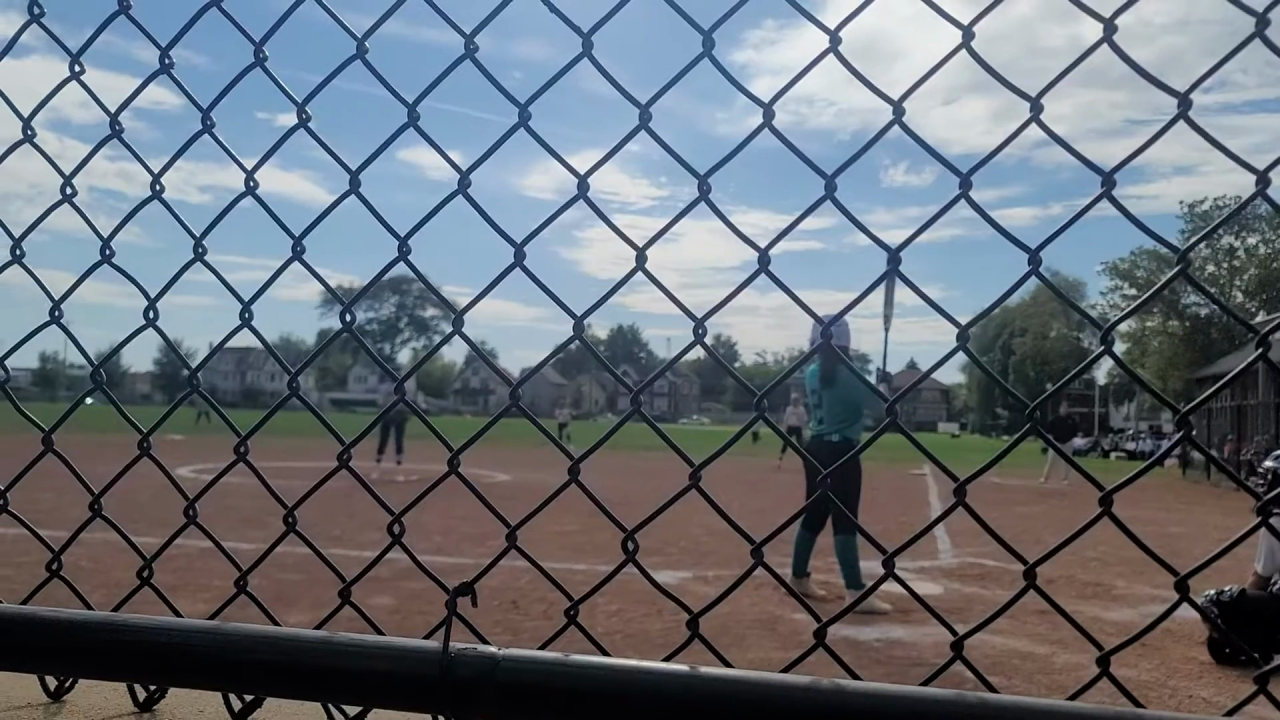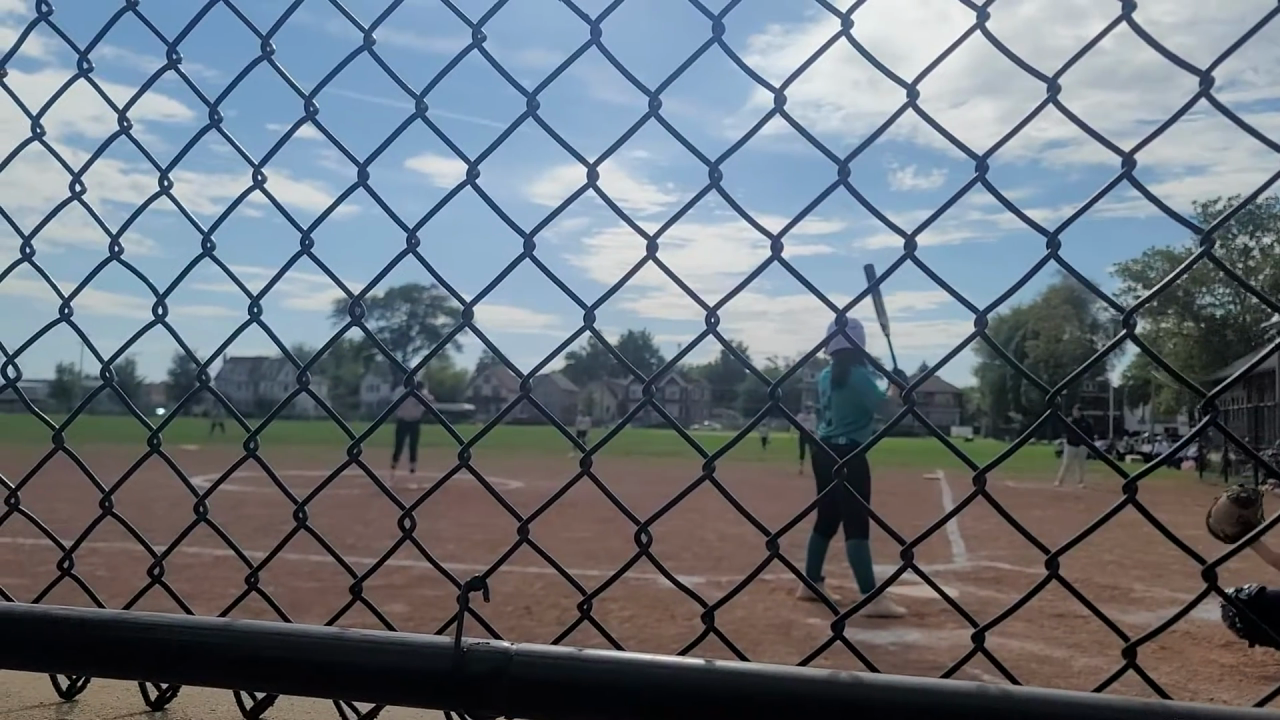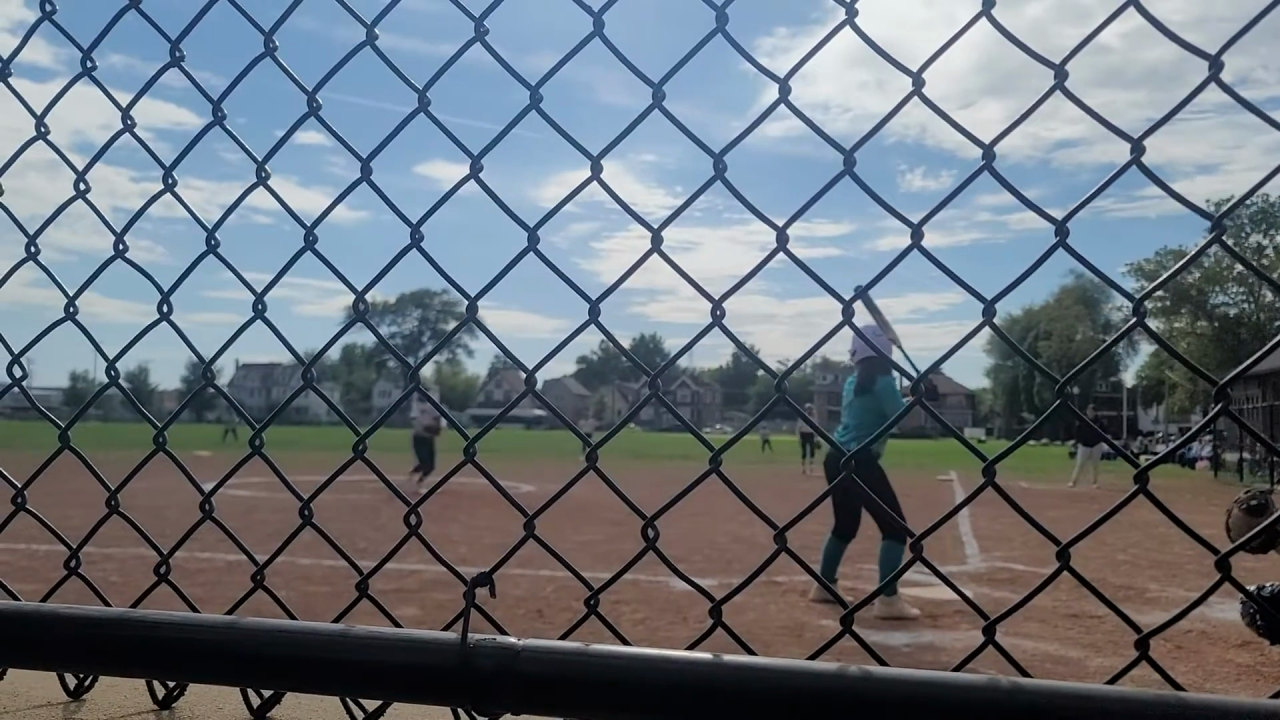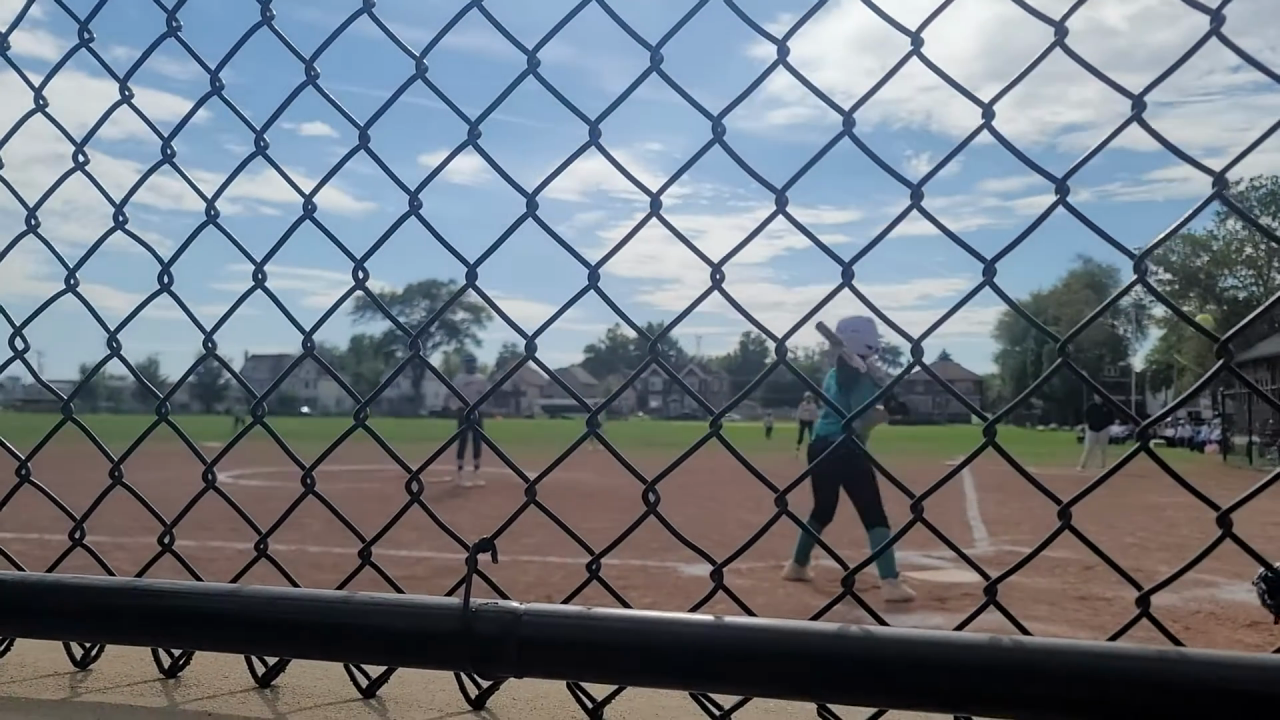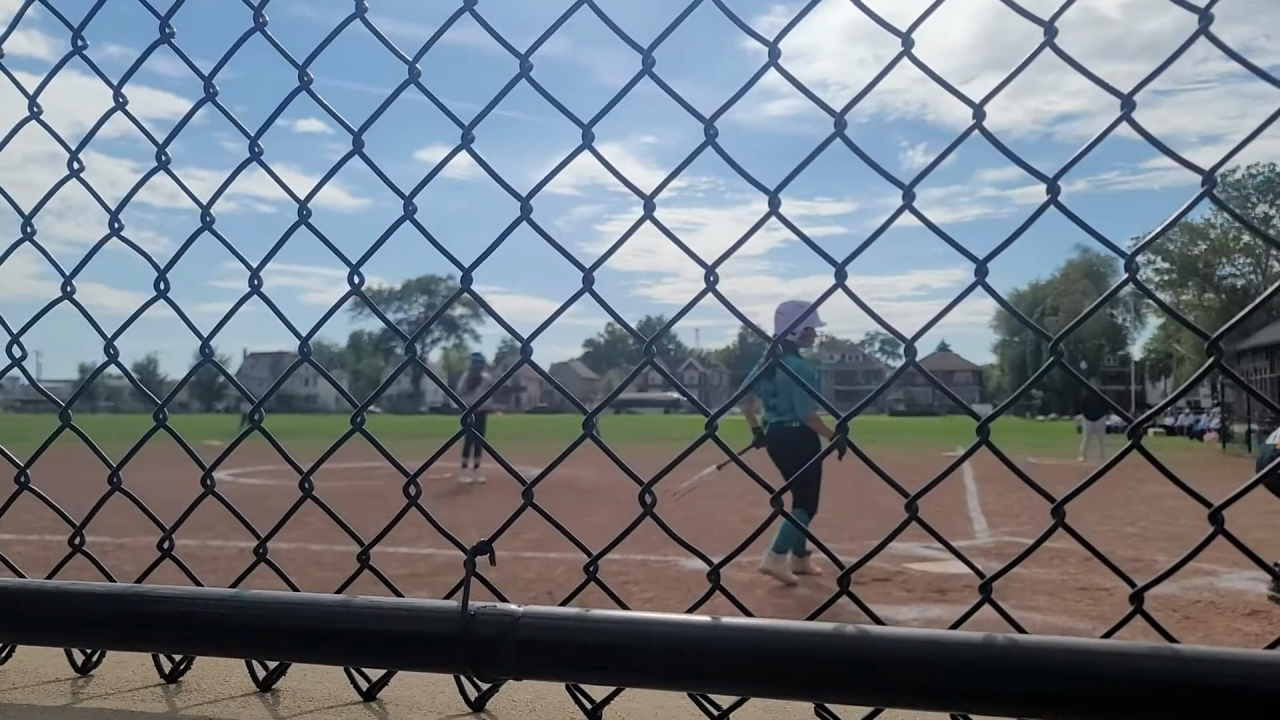
dt=1s
person 1, frame 1
left shoulder: (813, 373)
right shoulder: (846, 373)
right elbow: (876, 403)
left wrist: (871, 386)
left hip: (816, 448)
right hip: (840, 451)
left knee: (814, 514)
right knee: (845, 520)
left ankle: (798, 578)
right ankle: (856, 593)
person 1, frame 2
left shoulder: (826, 376)
right shoulder: (858, 374)
right elbow: (883, 407)
right wrist: (896, 386)
left hip: (824, 452)
right hip: (848, 455)
left knee: (826, 520)
right knee: (856, 524)
left ankle: (811, 584)
right ankle: (872, 598)
person 1, frame 3
left shoulder: (852, 382)
right shoulder: (881, 381)
left hip: (837, 459)
right hip: (860, 462)
left knee: (845, 526)
right knee: (894, 526)
left ankle: (823, 586)
right ankle: (888, 599)
person 1, frame 4
left shoulder: (835, 374)
right shoulder: (861, 379)
right elbow: (861, 425)
left wrist: (882, 405)
right wrist: (886, 411)
left hip: (820, 448)
right hip: (846, 452)
left knee: (822, 510)
right knee: (874, 515)
left ankle: (797, 565)
right ankle: (891, 582)
person 1, frame 5
left shoulder: (767, 363)
right shoulder: (800, 367)
left elbow: (746, 398)
right elbow: (806, 413)
left wrist: (756, 429)
right wrist: (834, 436)
left hip: (776, 436)
right hip: (799, 438)
left knee: (801, 497)
right knee: (807, 502)
left ankle: (799, 557)
right ankle: (776, 556)
